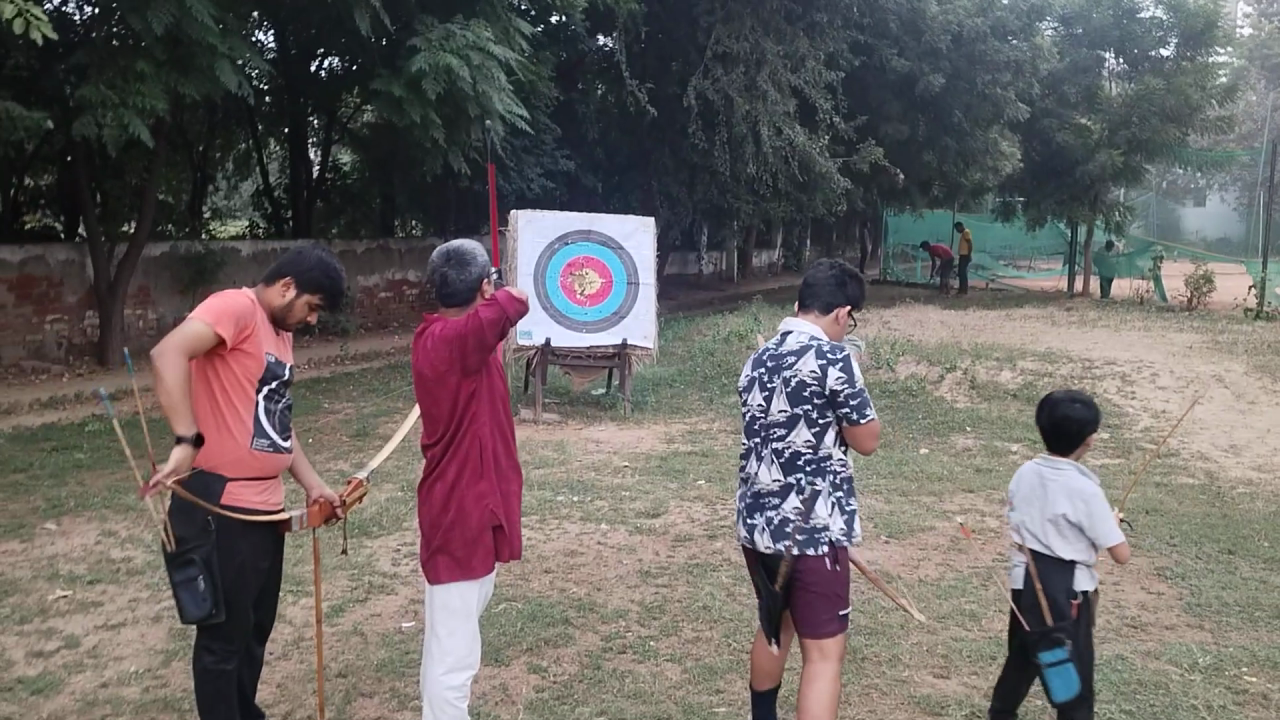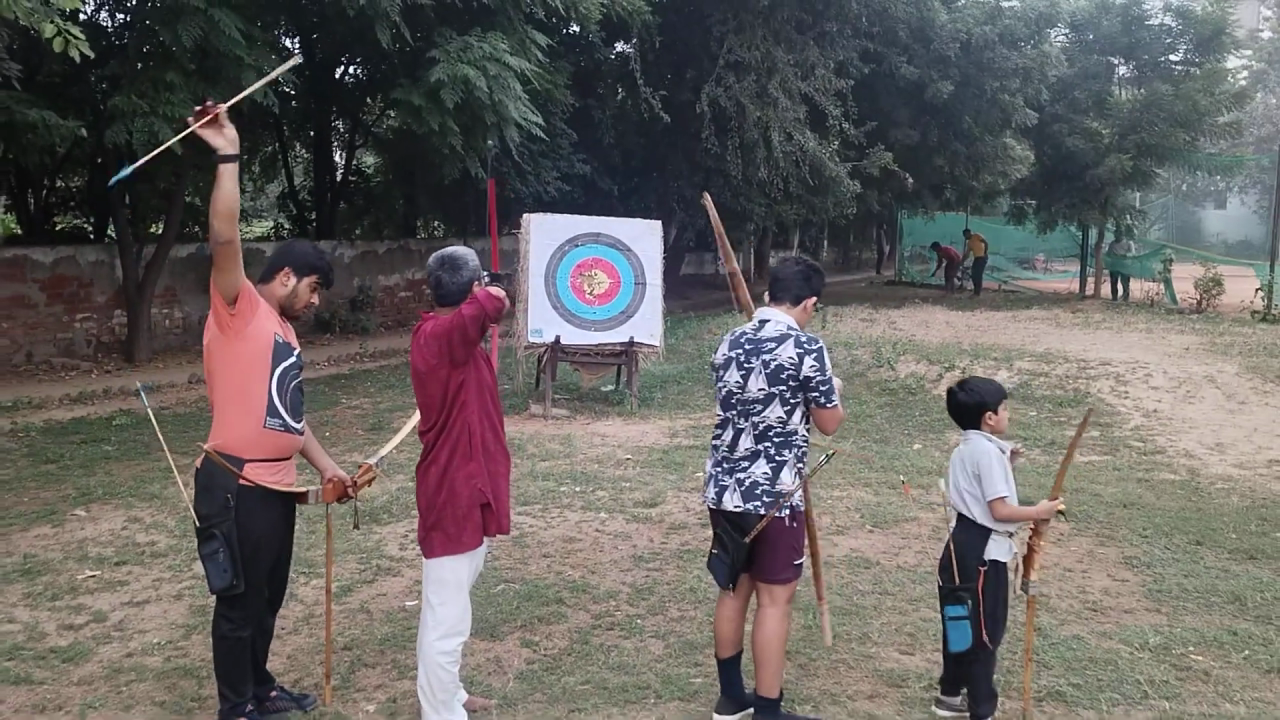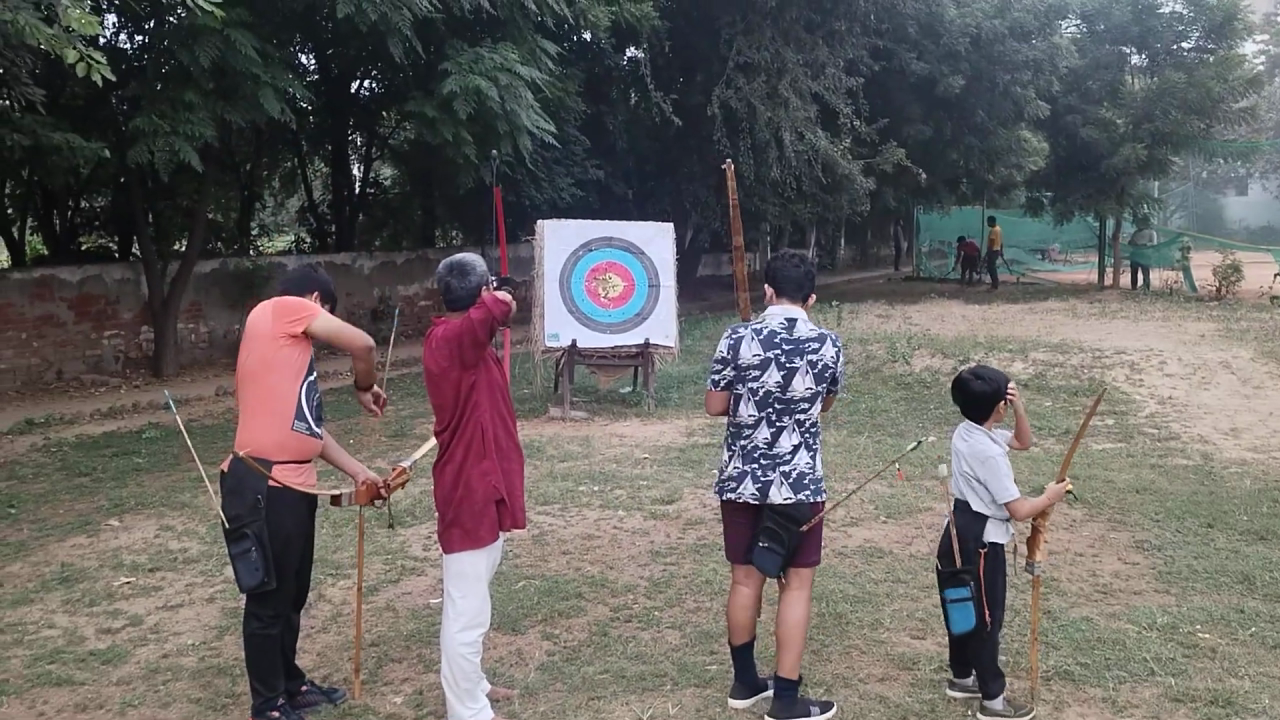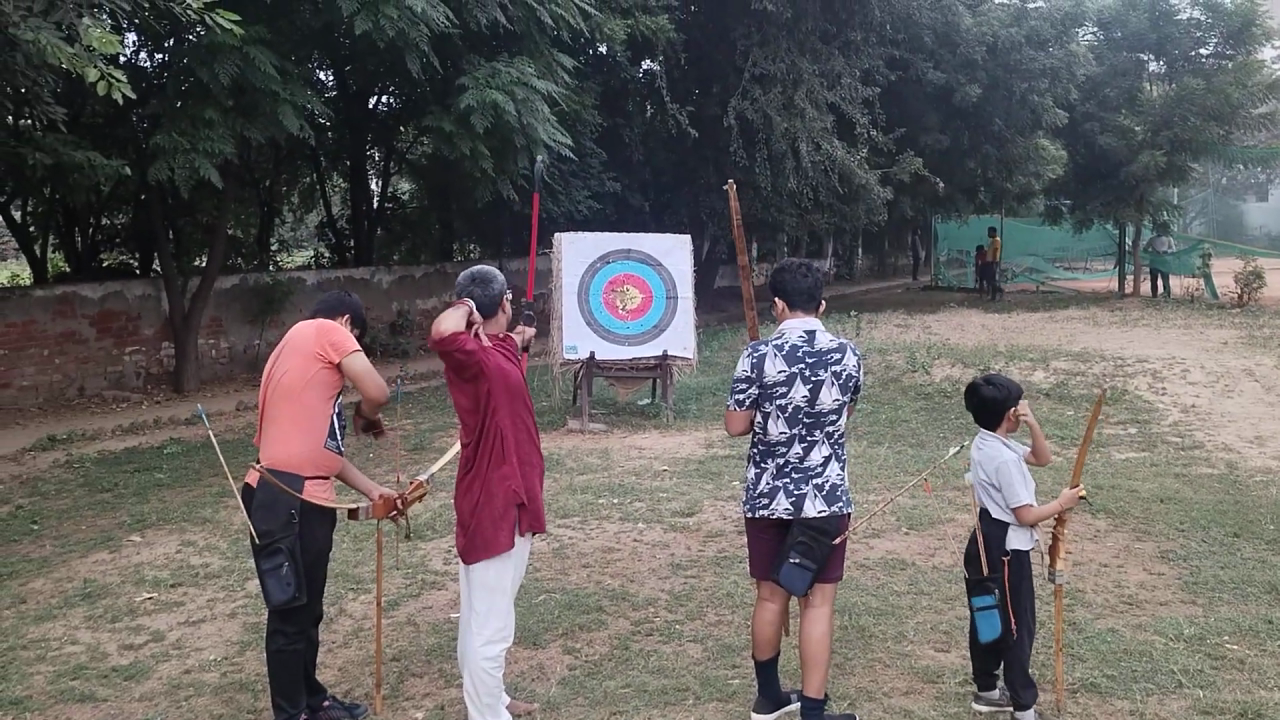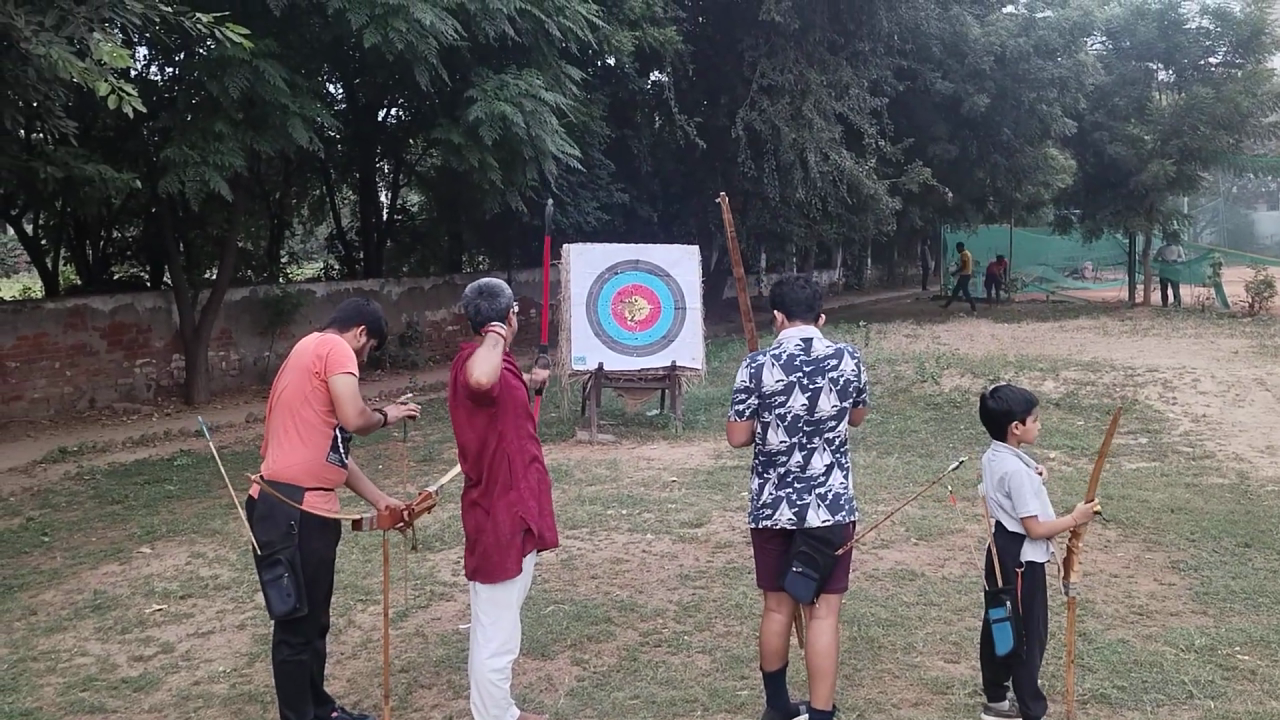
dt=1s
person 1, frame 1
left shoulder: (280, 330)
right shoulder: (235, 308)
right elbow: (167, 354)
left wrist: (313, 484)
right wrist: (187, 441)
left hip: (265, 506)
right hip: (222, 507)
left knee: (256, 627)
right knee: (225, 632)
person 1, frame 2
left shoulder: (284, 331)
right shoulder: (238, 310)
right elbow: (225, 239)
left wrist: (326, 466)
right wrist: (228, 158)
left hip: (276, 486)
right hip: (238, 486)
left knee: (268, 597)
right knee: (240, 600)
person 1, frame 3
left shoulder: (286, 340)
right shoulder: (278, 311)
left elbow: (307, 425)
right elbow: (362, 345)
left wrist: (358, 471)
right wrist: (364, 387)
left hip: (292, 486)
right hip: (263, 486)
left knee: (291, 595)
right knee: (268, 599)
person 1, frame 4
left shoulder: (296, 350)
right shoulder: (326, 331)
right elbow: (376, 393)
left wrist: (371, 488)
right wrist: (366, 417)
left hip: (300, 498)
right hip: (287, 499)
left knee: (306, 608)
right knee: (291, 612)
person 1, frame 5
left shoulder: (313, 354)
right shoulder: (332, 347)
left elbow: (332, 448)
right elbow: (354, 419)
left wrist: (379, 499)
right wrist: (387, 415)
left hip: (308, 510)
right hip: (290, 510)
left knee: (313, 619)
right knee: (297, 623)
person 2, frame 1
left shoulder: (437, 336)
right shoulder: (455, 339)
right elbow: (514, 301)
right wrist: (502, 298)
left hip: (460, 504)
right hip: (463, 510)
left knee: (453, 635)
right knee: (453, 647)
person 2, frame 2
left shoulder: (436, 332)
right shoulder: (444, 334)
right elbow: (493, 303)
right wrist: (490, 297)
left hip: (458, 486)
right hip: (456, 492)
left knee: (444, 607)
right knee: (447, 615)
person 2, frame 3
left shoulder: (454, 337)
right shoulder: (454, 338)
right elbow: (500, 306)
right wrist: (498, 302)
left hip: (478, 483)
right hip: (471, 489)
left knee: (468, 602)
right knee: (467, 608)
person 2, frame 4
left shoulder: (491, 346)
right shoulder: (470, 352)
right elbow: (441, 332)
left wrist: (517, 339)
right wrist: (467, 308)
left hip: (502, 496)
right hip: (494, 502)
left knee: (485, 614)
right knee: (490, 623)
person 2, frame 5
left shoulder: (490, 364)
right shoulder: (476, 366)
right elbow: (481, 380)
left wrist: (529, 379)
right wrist: (494, 337)
left hip: (511, 512)
right hip: (501, 517)
left knee: (498, 628)
right knee: (496, 635)
person 3, frame 1
left shoulder: (757, 360)
right shoulder: (832, 358)
right elbow: (867, 439)
left hip: (757, 522)
right hip: (812, 529)
left knee: (774, 629)
right knee: (823, 653)
person 3, frame 2
left shoulder: (731, 342)
right shoulder: (806, 348)
right elbow: (829, 423)
right wrist: (831, 391)
left hip: (724, 488)
right hip: (773, 494)
left knee: (734, 590)
right knee: (774, 600)
person 3, frame 3
left shoulder: (738, 338)
right shoulder: (828, 345)
left elbow: (714, 406)
left hip: (741, 480)
right hip: (798, 484)
left knee: (745, 579)
right knee: (797, 583)
left ankle: (745, 682)
person 3, frame 4
left shoulder: (759, 355)
right shoulder: (848, 355)
left elbow: (736, 425)
left hip: (768, 496)
right hip: (825, 498)
left knee: (770, 595)
right knee: (818, 602)
person 3, frame 5
left shoulder: (757, 365)
right shoulder: (848, 359)
left elbow: (737, 436)
left hip: (772, 507)
right hip: (830, 506)
left knee: (777, 606)
right knee: (823, 611)
person 4, frame 1
left shoulder: (1025, 473)
right shoulder: (1084, 490)
right elbow: (1121, 554)
right wrist: (1112, 522)
left hip: (1025, 579)
right hip: (1065, 587)
left knee: (1022, 655)
right knee: (1073, 669)
person 4, frame 2
left shoulder: (963, 450)
right shoulder: (988, 450)
right elbow: (999, 510)
left wrist: (1005, 459)
right wrist: (1038, 512)
left hip: (961, 545)
right hip: (984, 553)
right knee: (984, 636)
person 4, frame 3
left shoulder: (966, 433)
right shoulder: (989, 453)
left elbow: (1023, 442)
right elbow: (1019, 510)
left wrist: (1019, 408)
right wrist: (1049, 497)
left hip: (959, 532)
right hip: (980, 539)
right knee: (987, 619)
left ankle: (961, 677)
person 4, frame 4
left shoulder: (984, 443)
right shoulder: (1005, 458)
left elbow: (1042, 458)
right elbow: (1025, 515)
left wrist: (1033, 424)
right wrist: (1062, 503)
left hip: (985, 541)
right hip: (1007, 548)
right knee: (1018, 629)
left ankle: (986, 691)
person 4, frame 5
left shoulder: (993, 457)
right shoulder: (1017, 470)
right elbow: (1035, 529)
left wrist: (1036, 476)
right wrist: (1075, 518)
left hip: (1001, 551)
right hip: (1022, 559)
right knee: (1028, 638)
